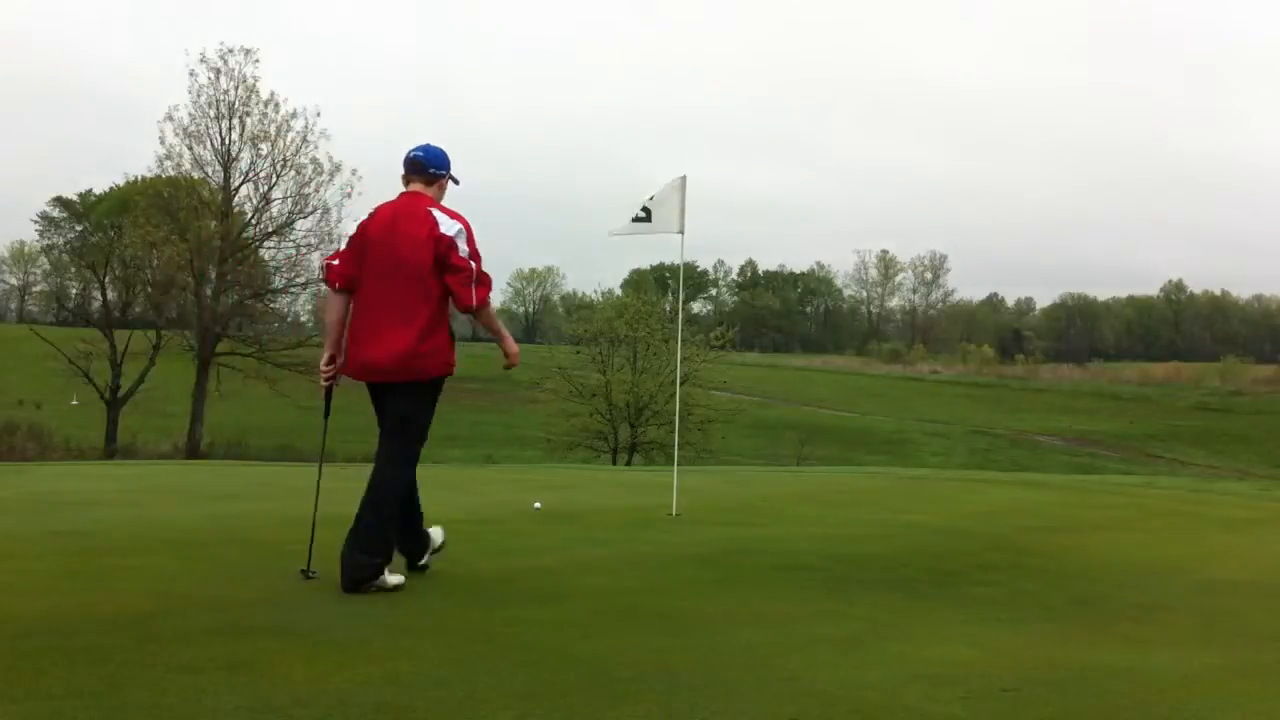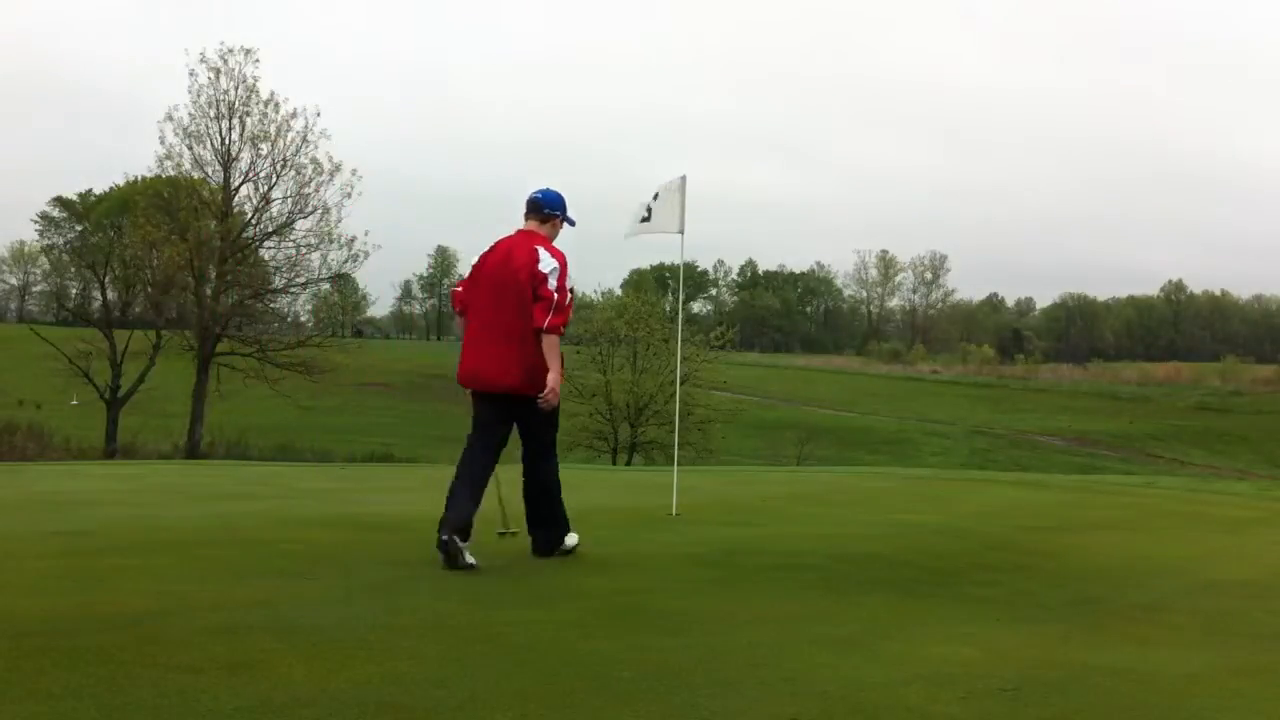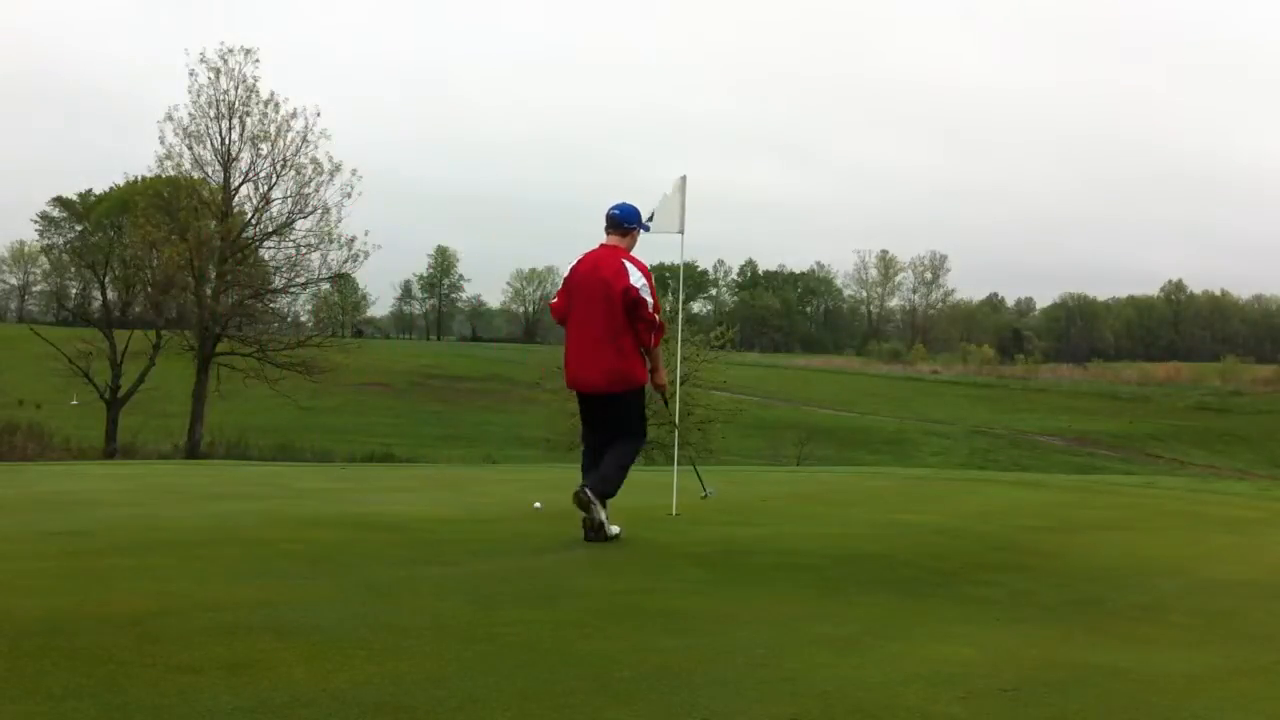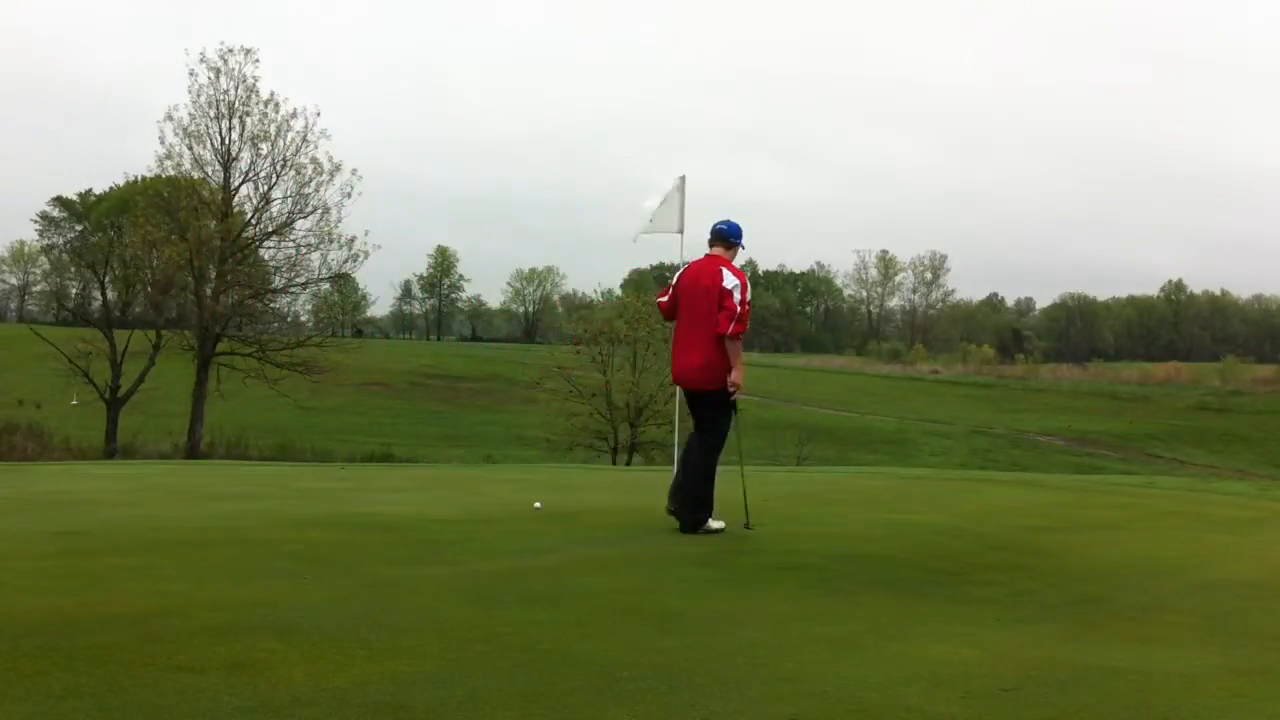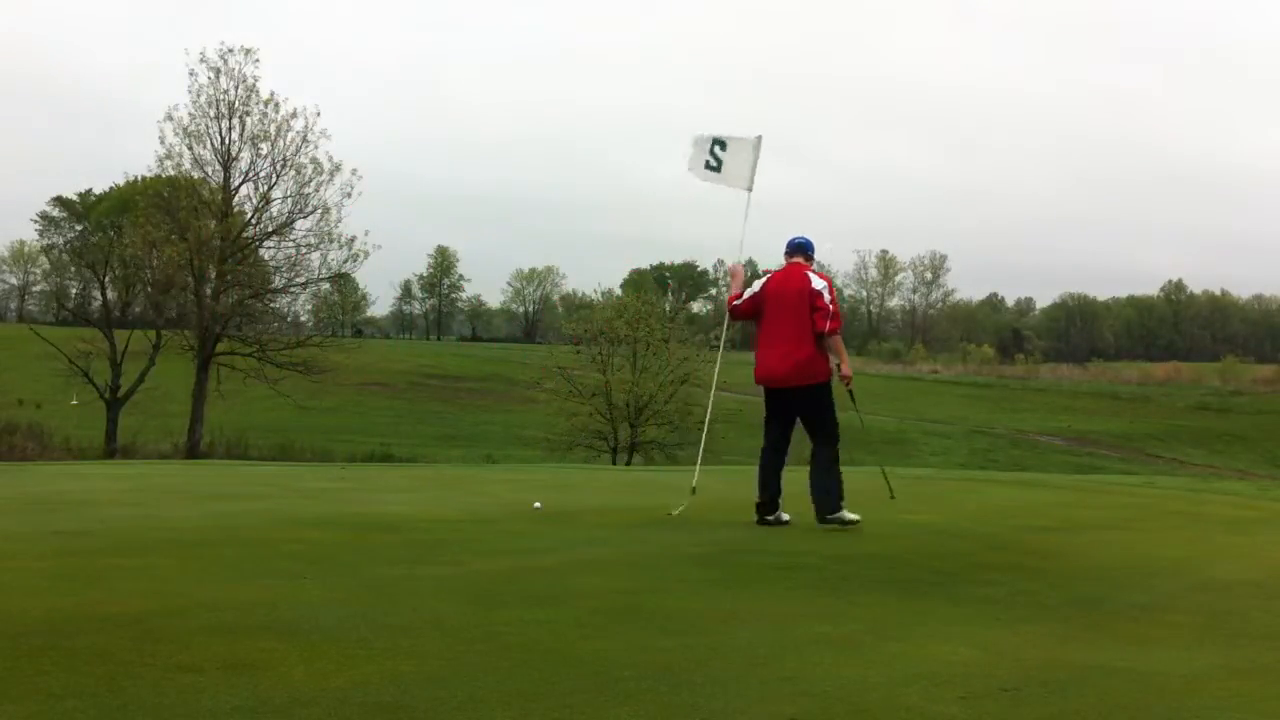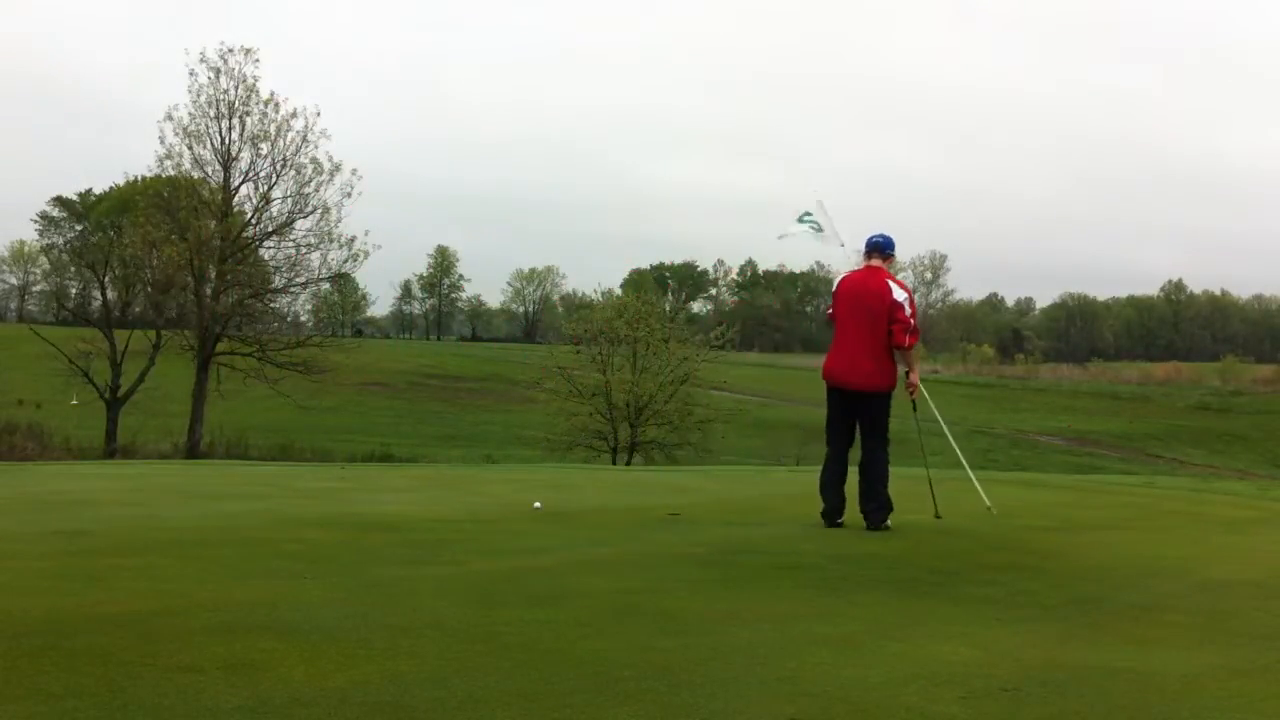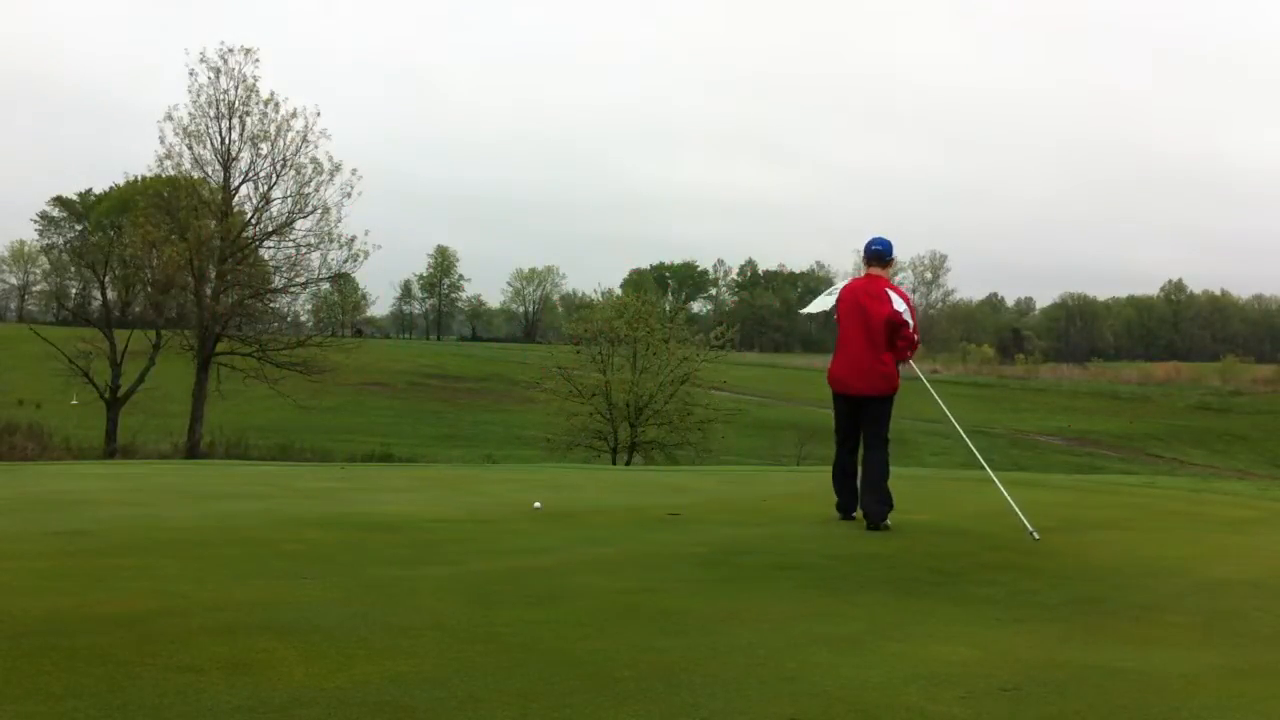
dt=0.7s
person 1, frame 1
left shoulder: (371, 221)
right shoulder: (447, 224)
left elbow: (338, 285)
right elbow: (472, 292)
left wrist: (332, 349)
right wrist: (504, 338)
left hip: (372, 356)
right hip: (419, 358)
left knee: (401, 446)
right knee: (398, 454)
left ankle: (414, 543)
right ankle: (364, 564)
person 1, frame 2
left shoulder: (490, 253)
right shoulder: (549, 257)
left elbow: (463, 308)
right elbow: (550, 320)
left wrist: (476, 355)
right wrist: (554, 372)
left hip: (482, 371)
right hip: (529, 374)
left knee: (480, 450)
right knee: (540, 454)
left ankle: (453, 528)
right ankle: (549, 536)
person 1, frame 3
left shoulder: (577, 265)
right shoulder: (634, 271)
left elbow: (559, 313)
right elbow: (649, 328)
right wrist: (658, 369)
left hip: (582, 371)
right hip: (622, 373)
left knee: (594, 442)
right knee: (629, 439)
left ankle: (598, 523)
right ankle: (593, 491)
person 1, frame 4
left shoulder: (685, 272)
right shoulder: (732, 277)
left elbow: (665, 307)
right elbow: (732, 327)
left wrist: (690, 311)
right wrist: (737, 369)
left hip: (686, 369)
right hip: (716, 372)
left knee: (702, 433)
right knee: (711, 440)
left ankle: (682, 499)
right ankle: (694, 516)
person 1, frame 5
left shoulder: (766, 282)
right shoulder: (817, 282)
left elbow: (736, 309)
right elbow: (828, 326)
left wrist: (736, 280)
right wrist: (843, 361)
left hip: (773, 374)
right hip: (809, 373)
left knee: (775, 441)
right knee: (825, 438)
left ankle: (768, 510)
right ankle: (829, 506)
person 1, frame 6
left shoulder: (843, 282)
right shoulder: (897, 290)
right elbow: (904, 338)
right wrist: (913, 371)
left hip: (839, 375)
right hip: (876, 378)
left knee: (837, 444)
right knee: (875, 446)
left ankle: (832, 512)
right ankle: (875, 515)
person 1, frame 7
left shoulder: (845, 291)
right shoulder: (897, 298)
right elbow: (908, 345)
right wrist: (891, 362)
left hip: (844, 379)
right hip: (878, 382)
left knee: (846, 445)
right knee: (876, 447)
left ankle: (847, 505)
right ankle: (875, 512)
